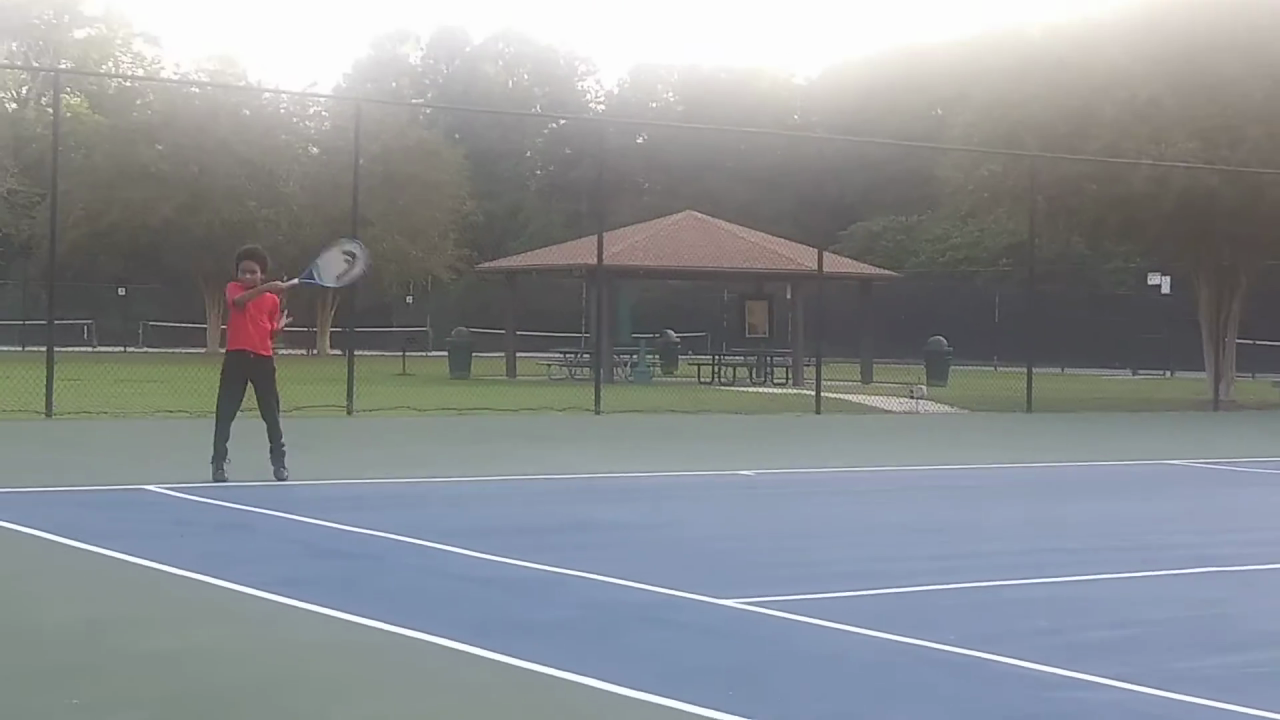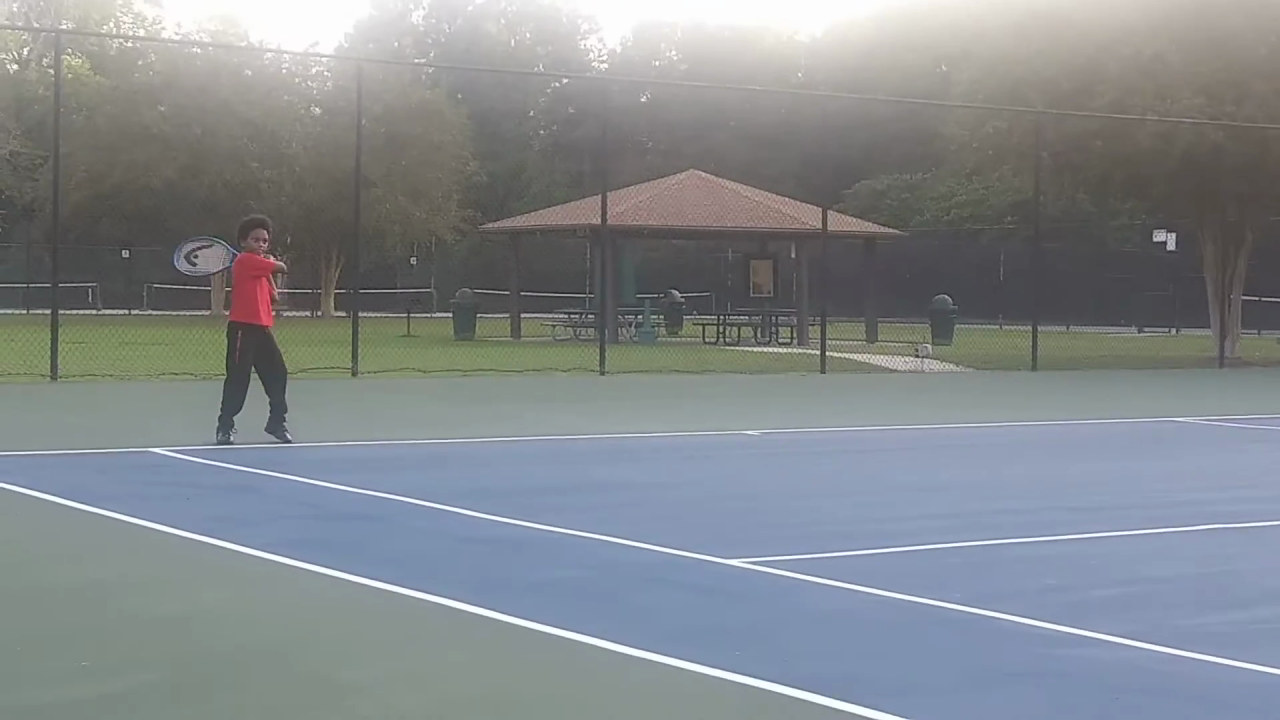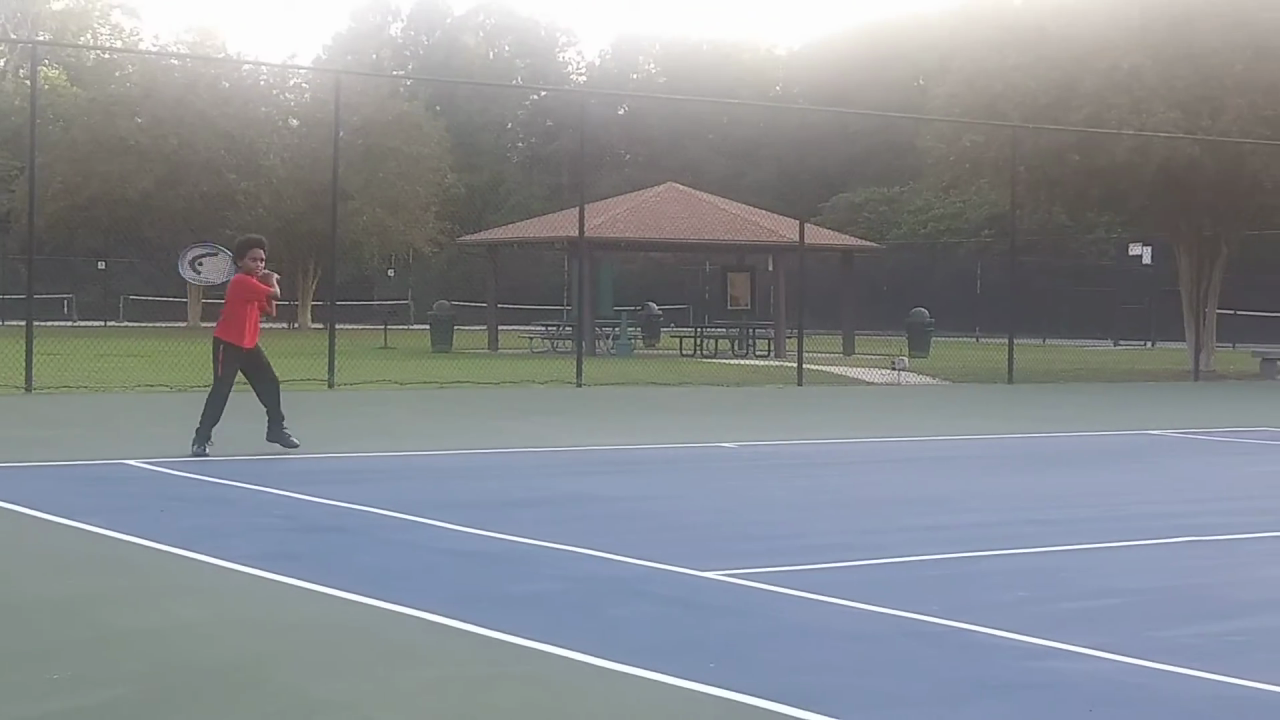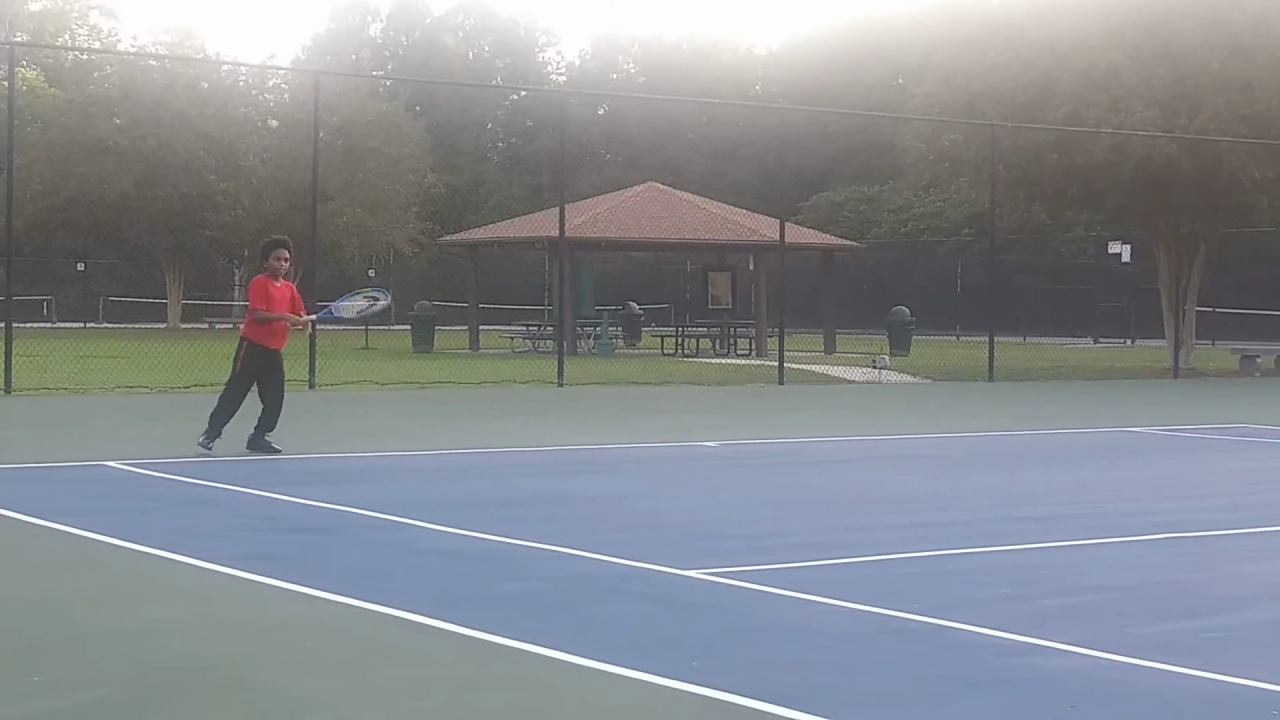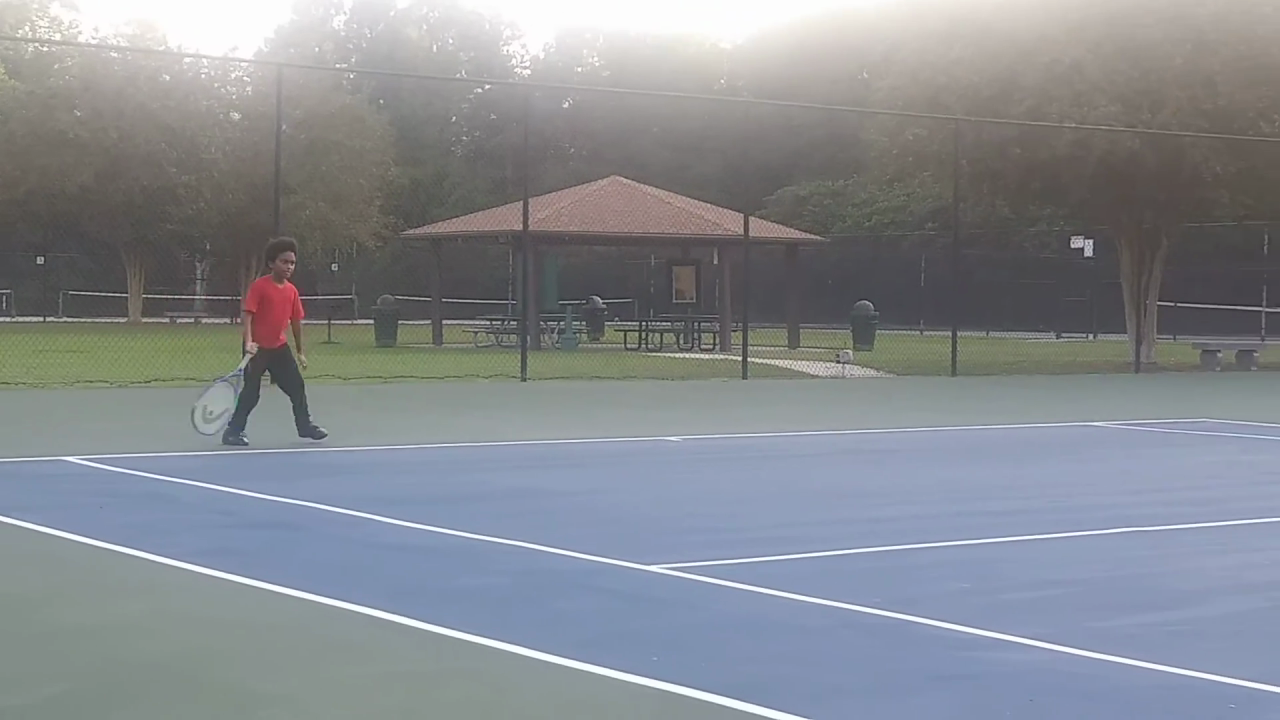
dt=0.3s
person 1, frame 1
left shoulder: (272, 299)
right shoulder: (234, 288)
right elbow: (238, 301)
left wrist: (279, 326)
right wrist: (266, 288)
left hip: (263, 358)
right hip: (236, 356)
left knee: (271, 412)
right knee: (225, 411)
left ankle: (278, 461)
right ankle: (219, 461)
person 1, frame 2
left shoulder: (260, 266)
right shoulder: (245, 260)
left elbow: (274, 298)
right elbow: (282, 267)
left wrist: (270, 264)
right wrist: (272, 263)
left hip: (262, 329)
right hip: (242, 328)
left knee: (278, 373)
right knee: (237, 379)
left ankle: (277, 421)
right ankle: (225, 427)
person 1, frame 3
left shoulder: (253, 284)
right shoulder: (241, 282)
left elbow: (270, 311)
right elbow: (276, 294)
left wrist: (267, 281)
right wrist: (272, 281)
left hip: (250, 346)
right hip: (228, 345)
left knee: (271, 385)
right knee: (220, 391)
left ankle: (276, 429)
right ankle: (202, 438)
person 1, frame 4
left shoulder: (290, 288)
right shoulder: (259, 283)
left elbow: (297, 317)
right elbow: (258, 316)
left wrist: (305, 321)
right wrist: (286, 319)
left hip: (274, 349)
right hip: (252, 345)
left knee: (274, 396)
right knee: (235, 390)
left ankle: (259, 437)
right ankle: (211, 432)
person 1, frame 5
left shoulder: (291, 291)
right shoulder: (259, 286)
left elbow: (296, 322)
right elbow: (247, 315)
left wrist: (300, 352)
right wrist: (247, 342)
left hip: (279, 346)
right hip: (258, 346)
left knee: (296, 384)
right knee: (251, 390)
left ankle: (305, 425)
right ankle: (234, 430)
